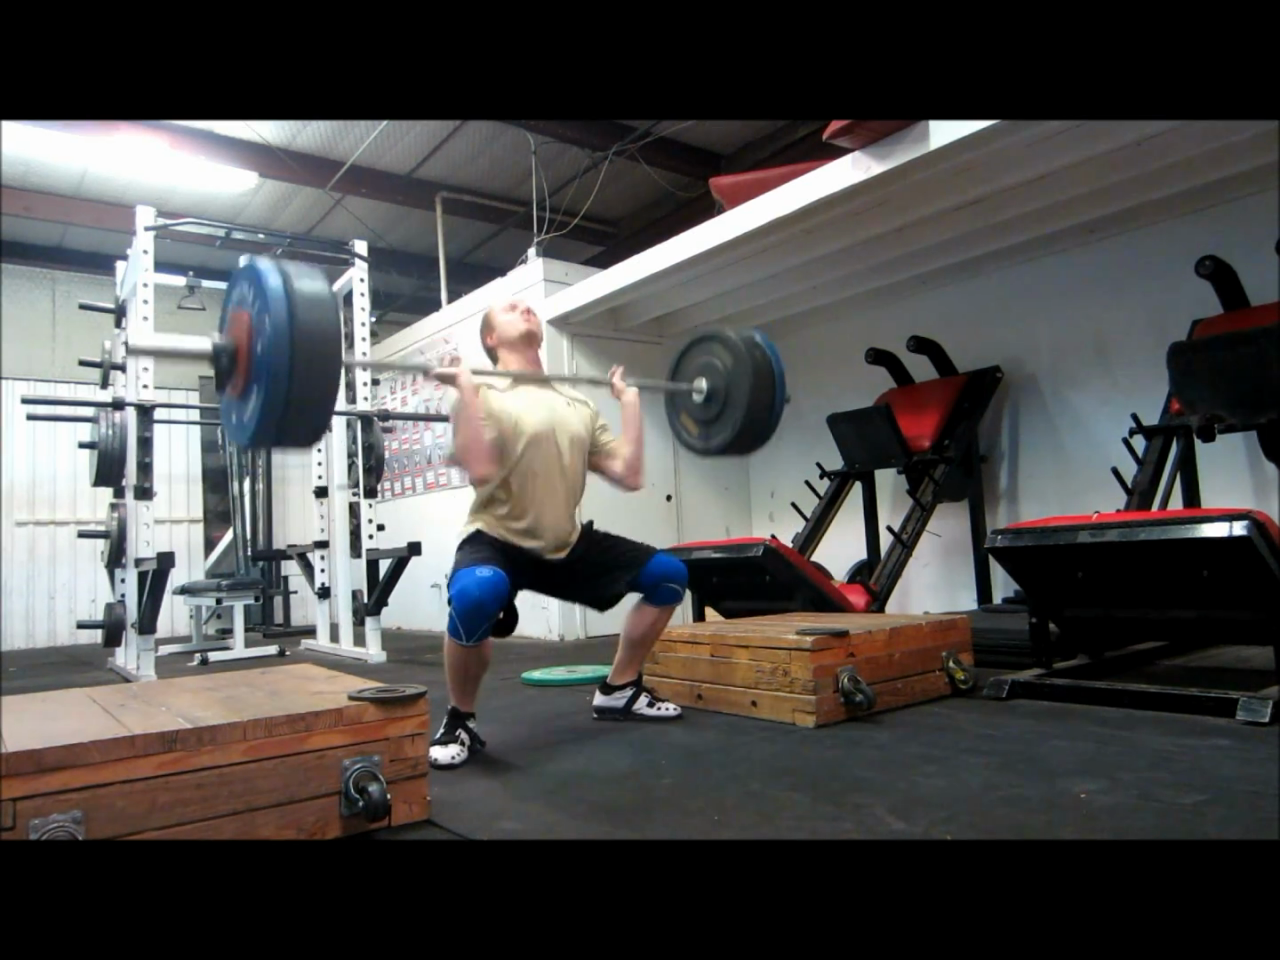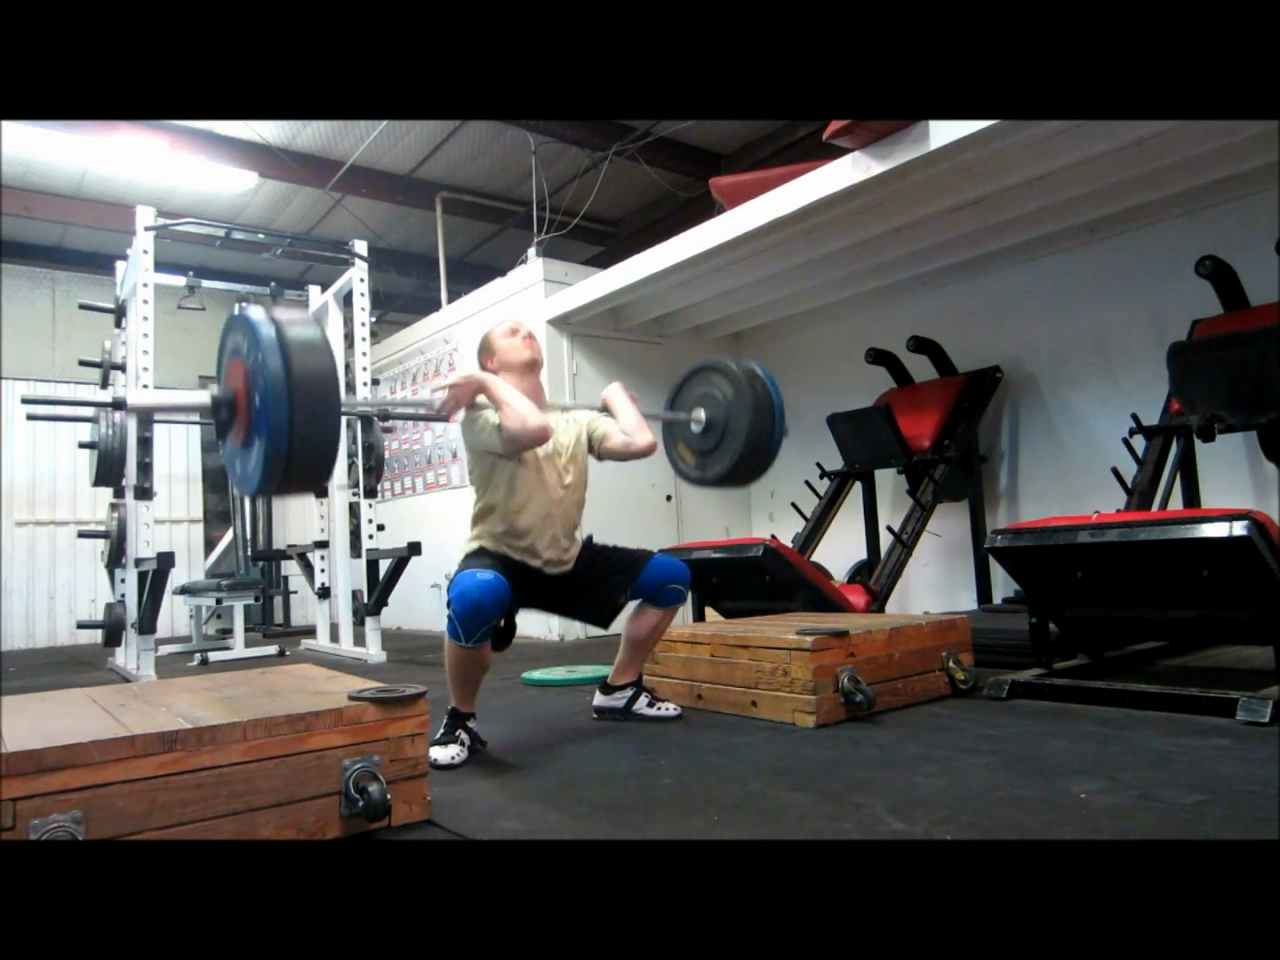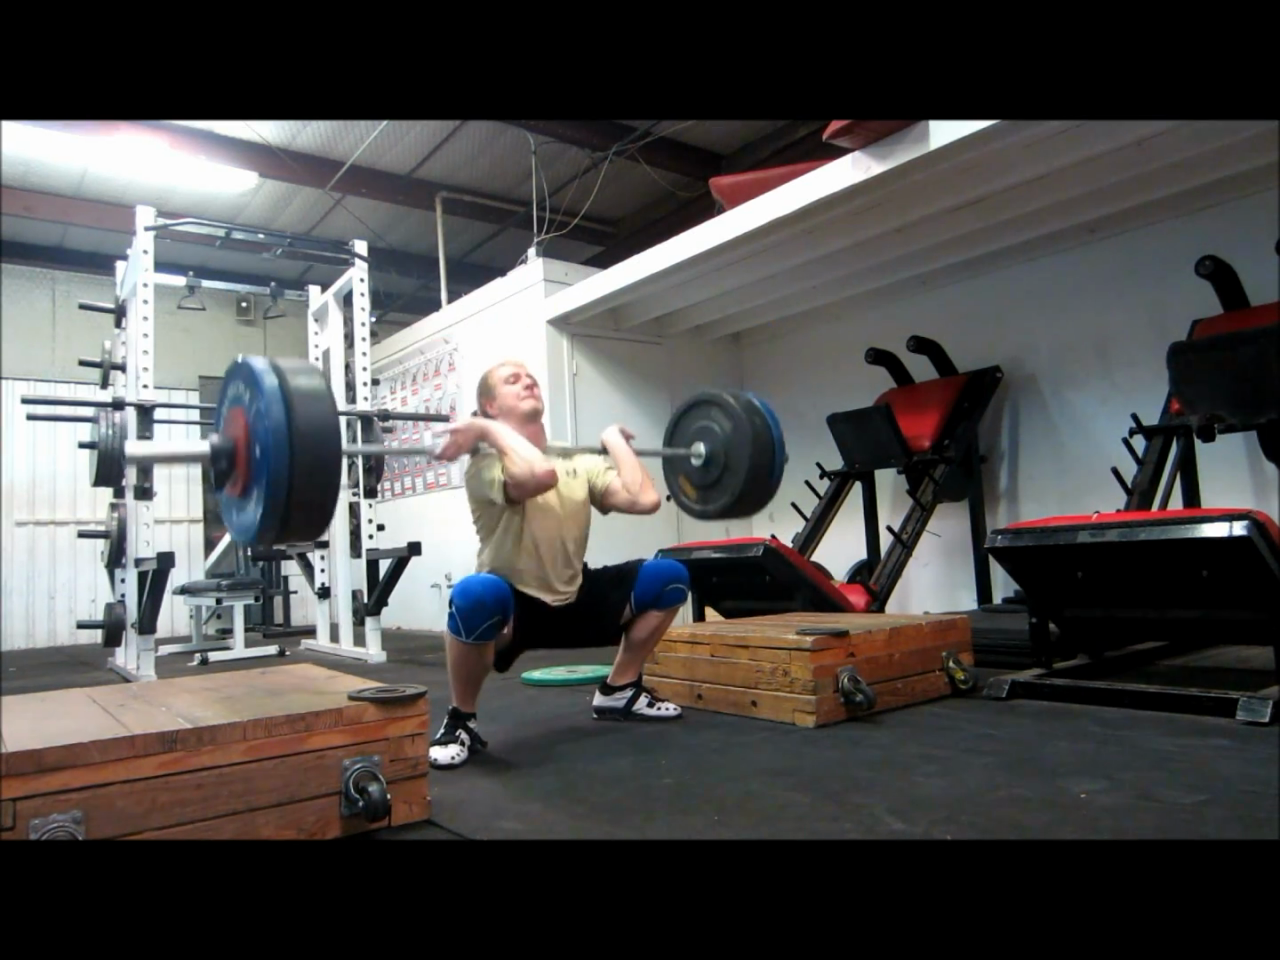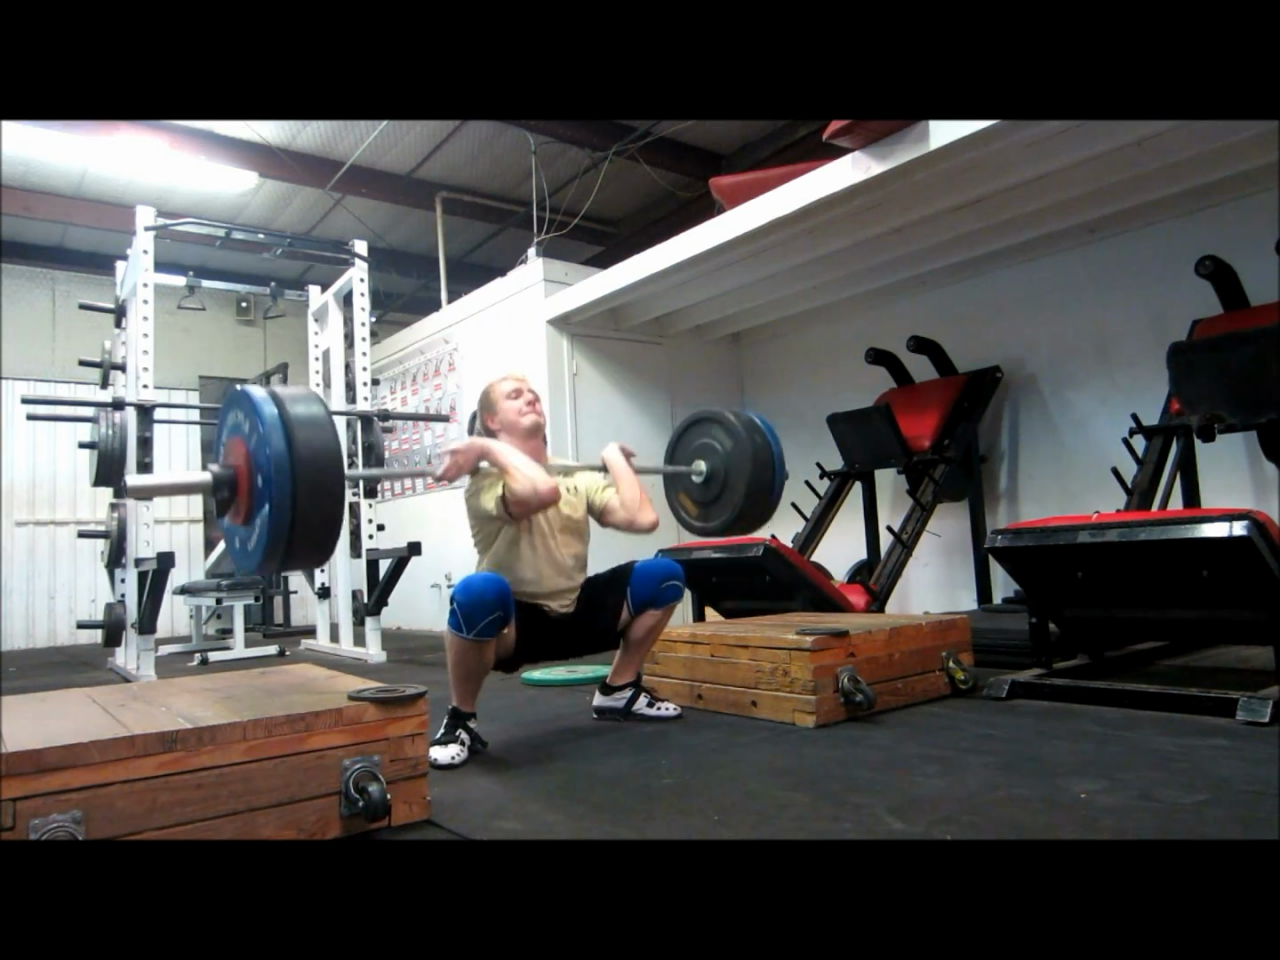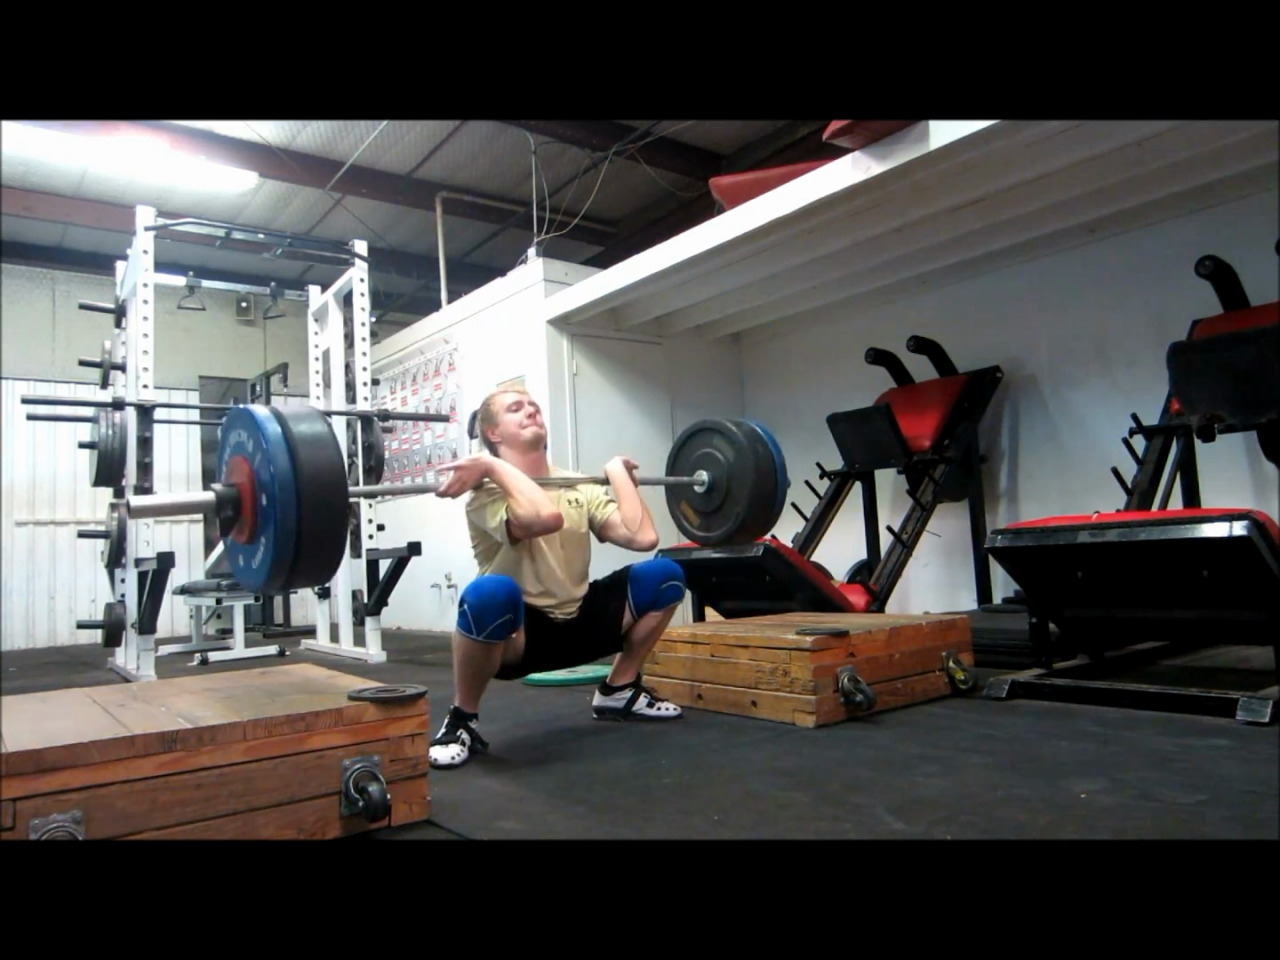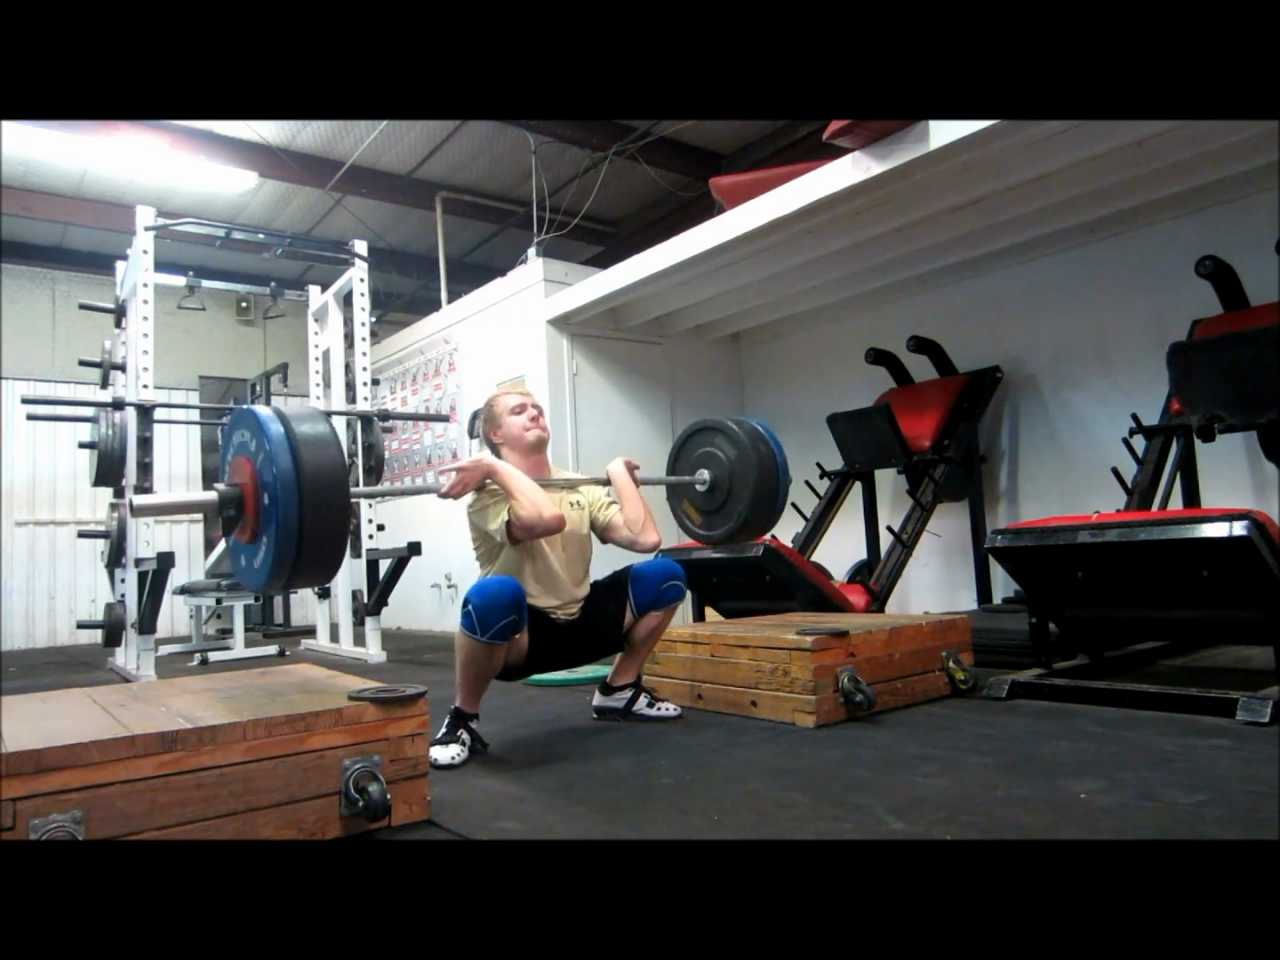
dt=0.1s
person 1, frame 1
left shoulder: (578, 403)
right shoulder: (484, 395)
left elbow: (629, 476)
right elbow: (481, 471)
left wrist: (629, 401)
right wrist: (466, 386)
left hip: (566, 543)
right hip: (498, 539)
left knee: (668, 575)
right knee: (474, 598)
left ankle: (618, 689)
right ankle: (460, 720)
person 1, frame 2
left shoulder: (578, 421)
right shoulder: (487, 416)
left elbow: (642, 444)
right elbow: (534, 430)
left wrist: (616, 400)
right wrist: (486, 385)
left hip: (566, 563)
right hip: (502, 558)
left knee: (670, 577)
right knee: (475, 597)
left ankle: (619, 690)
right ankle: (460, 722)
person 1, frame 3
left shoulder: (581, 464)
right shoulder: (490, 460)
left elbow: (645, 499)
right elbow: (540, 474)
left wrist: (616, 440)
right wrist: (489, 431)
left hip: (570, 596)
right hip: (508, 593)
left knee: (670, 577)
right knee: (474, 597)
left ankle: (618, 690)
right ankle: (460, 722)
person 1, frame 4
left shoulder: (580, 477)
right shoulder: (488, 479)
left elbow: (644, 520)
right elbow: (542, 491)
left wrist: (615, 461)
right wrist: (490, 448)
left hip: (573, 611)
right hip: (510, 619)
left knee: (666, 576)
right knee: (478, 591)
left ankle: (618, 689)
right ankle: (460, 721)
person 1, frame 5
left shoulder: (582, 488)
right shoulder: (489, 496)
left elbow: (643, 537)
right elbow: (546, 516)
left wrist: (618, 473)
right wrist: (493, 464)
left hip: (575, 619)
right hip: (515, 627)
left knee: (666, 575)
right knee: (489, 592)
left ankle: (618, 690)
right ankle: (461, 721)
person 1, frame 6
left shoulder: (583, 489)
right shoulder: (491, 497)
left elbow: (646, 538)
right elbow: (548, 519)
left wrist: (619, 475)
right wrist: (495, 466)
left hip: (576, 621)
right hip: (516, 628)
left knee: (667, 575)
right knee: (494, 594)
left ankle: (619, 690)
right ankle: (462, 722)
